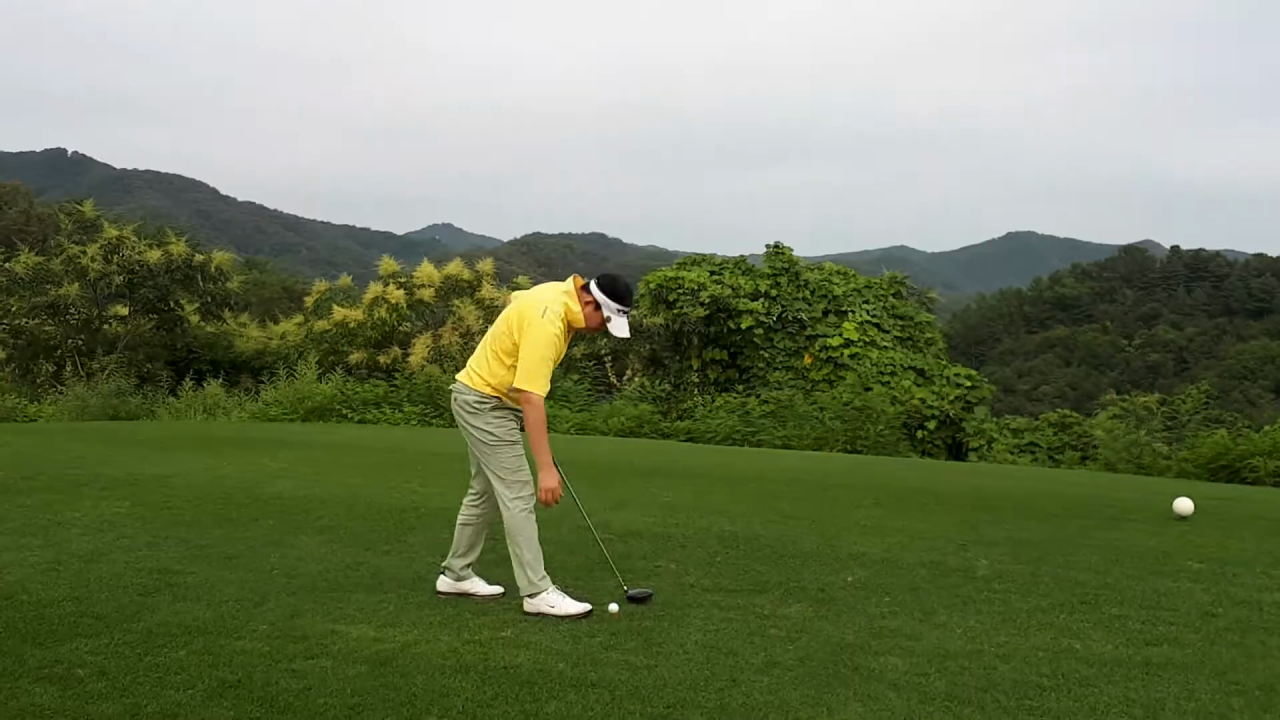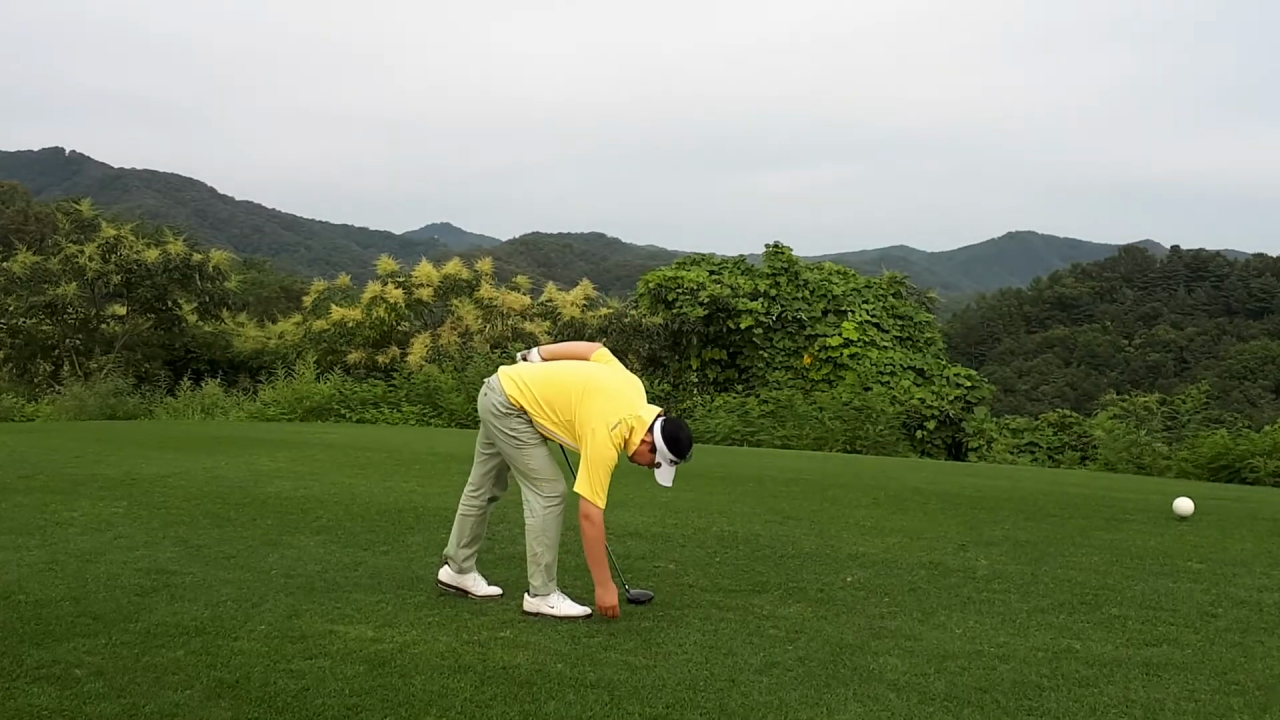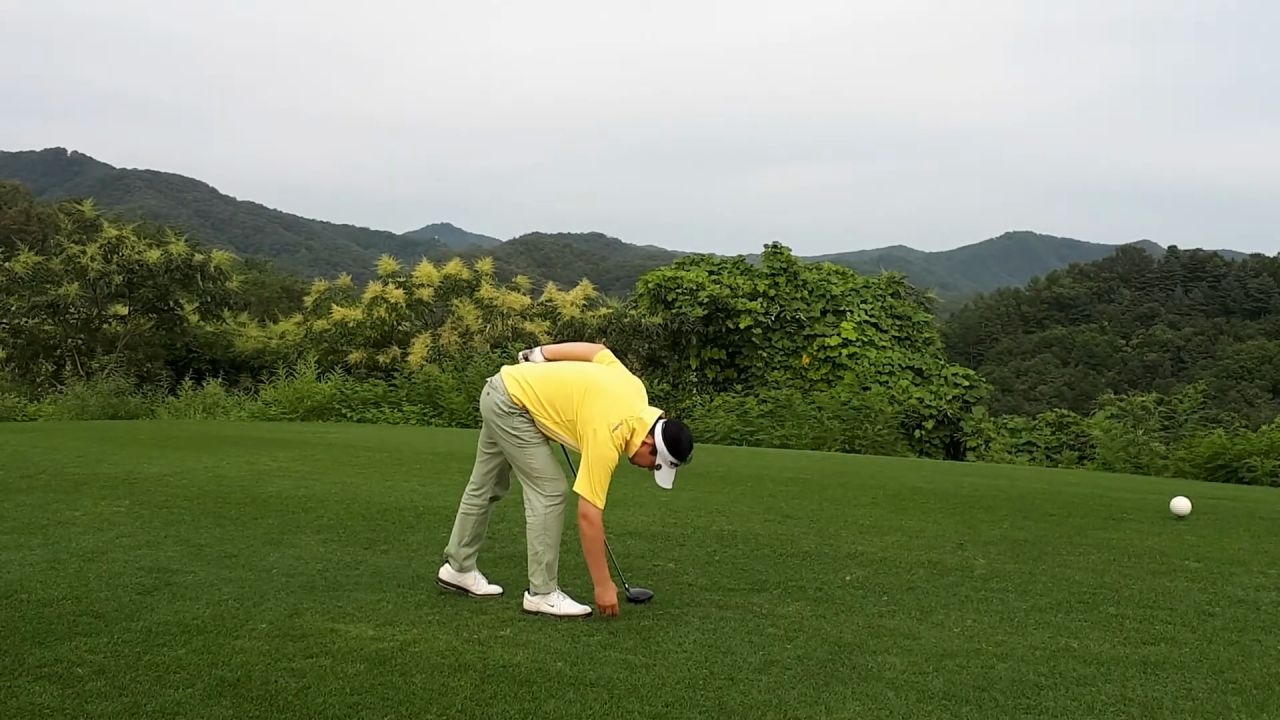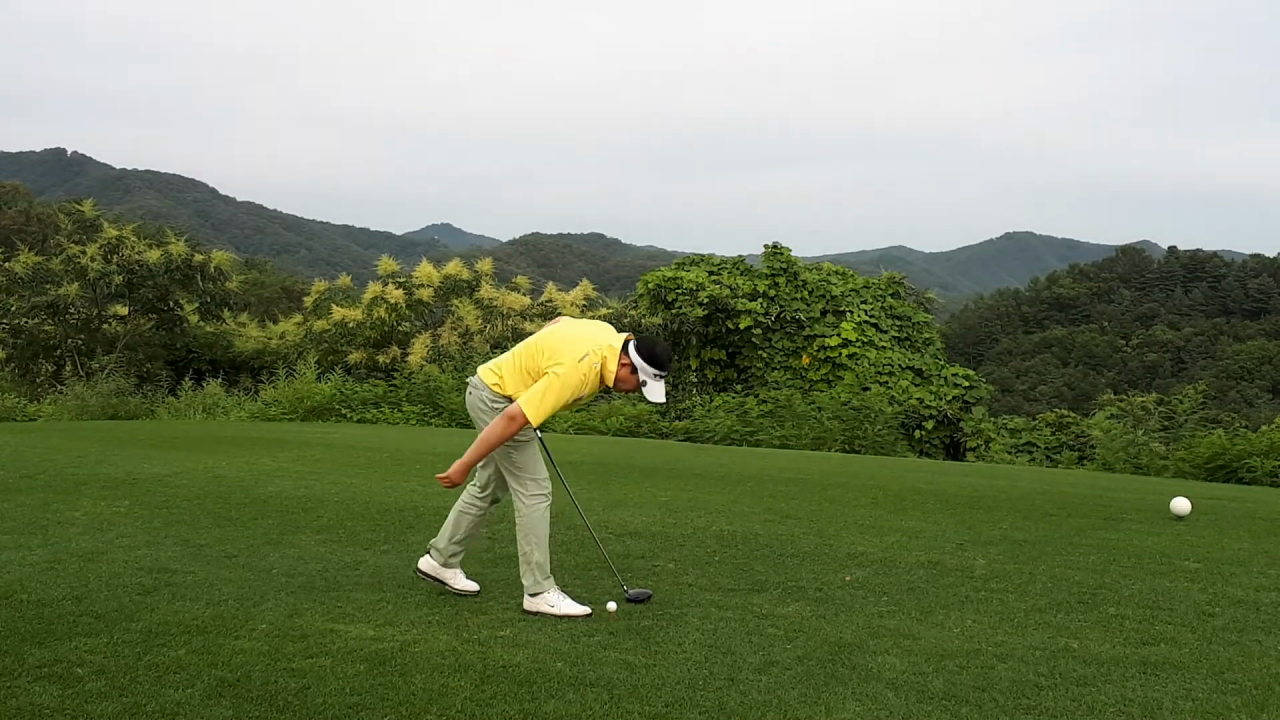
dt=1s
person 1, frame 1
left shoulder: (560, 293)
right shoulder: (549, 324)
left elbow: (515, 300)
right elbow: (531, 400)
right wrist: (546, 469)
left hip: (484, 396)
right hip: (483, 402)
left knee: (485, 492)
right knee: (518, 493)
left ankle: (457, 575)
right ankle: (537, 592)
person 1, frame 2
left shoulder: (633, 389)
right shoulder: (606, 436)
left elbow: (595, 349)
right elbow: (590, 515)
left wrist: (535, 356)
right wrist: (604, 586)
left hip: (503, 388)
right hip: (509, 405)
left knee: (485, 488)
right knee: (548, 493)
left ankle: (458, 569)
right ankle: (542, 594)
person 1, frame 3
left shoulder: (635, 392)
right shoulder: (607, 438)
left elbow: (598, 350)
right elbow: (588, 515)
left wrist: (539, 355)
right wrist: (603, 585)
left hip: (506, 387)
right hip: (511, 404)
left knee: (486, 486)
right knee: (550, 493)
left ankle: (459, 567)
right ankle: (542, 593)
person 1, frame 4
left shoulder: (608, 337)
right shoulder: (579, 371)
left elbow: (555, 325)
right elbow: (512, 420)
right wrist: (466, 464)
left hip: (499, 393)
right hip: (494, 399)
left knee: (488, 486)
right knee: (534, 490)
left ankle: (442, 559)
right ankle: (540, 593)
